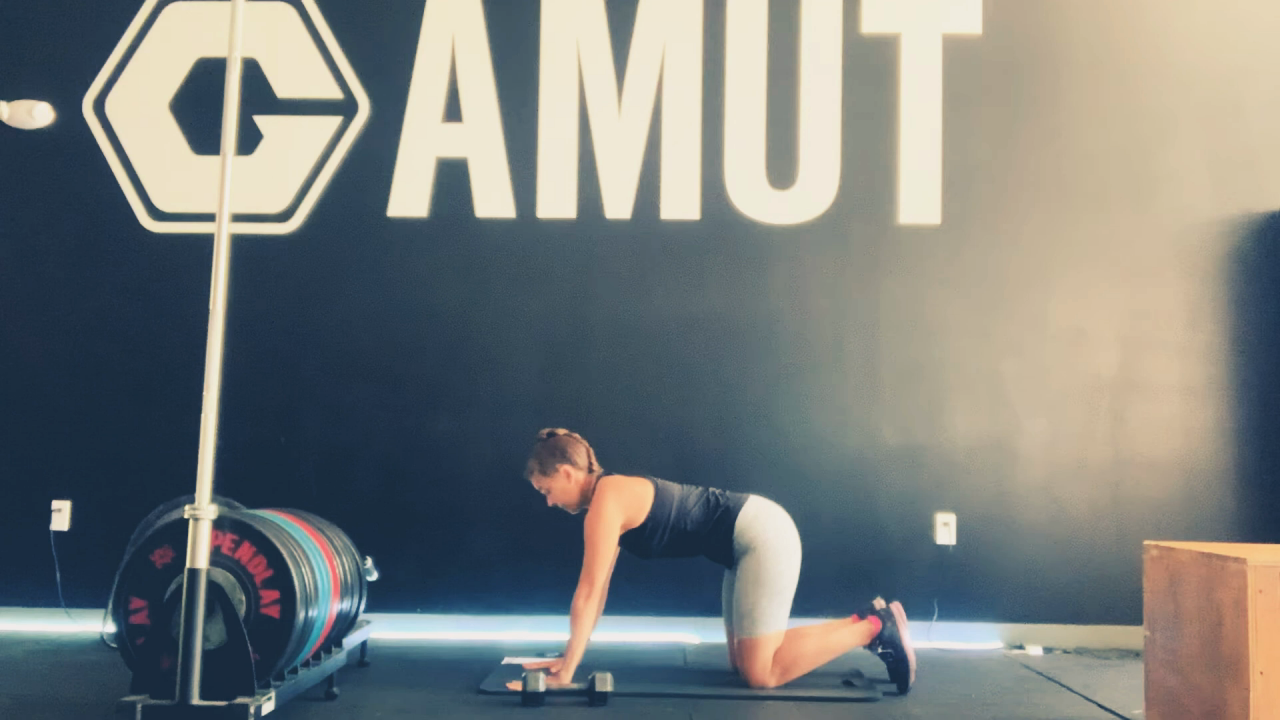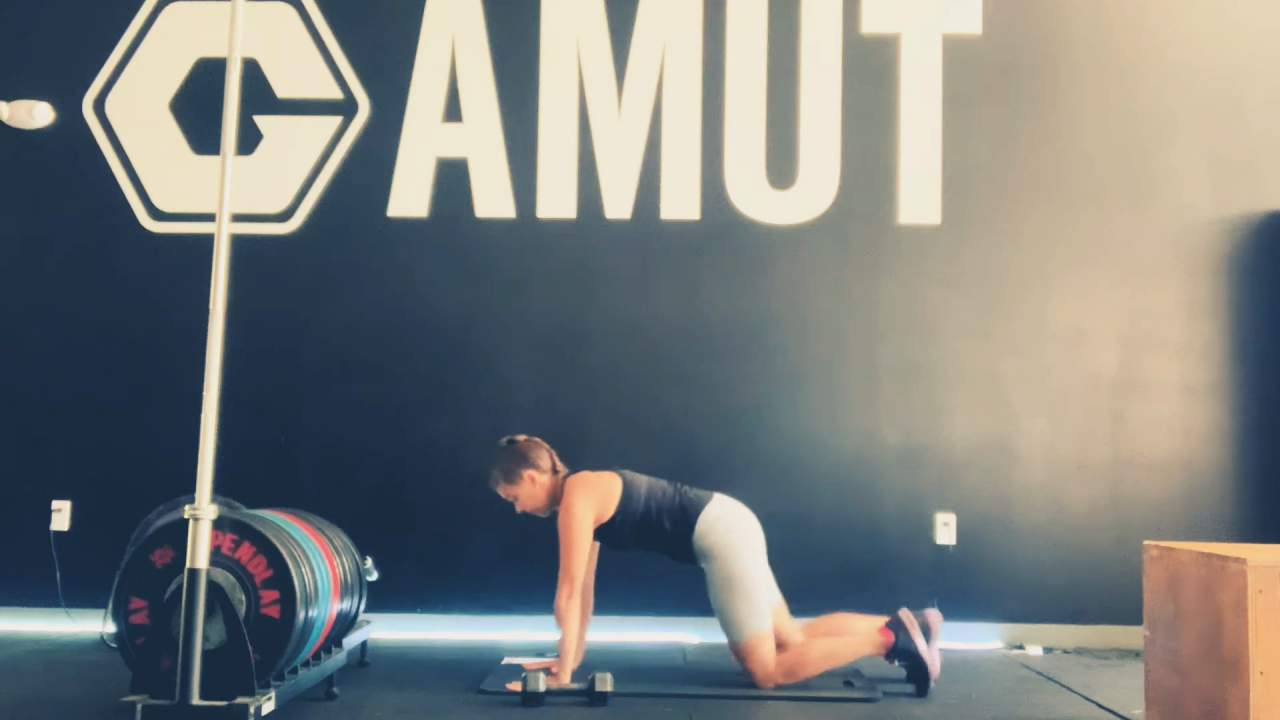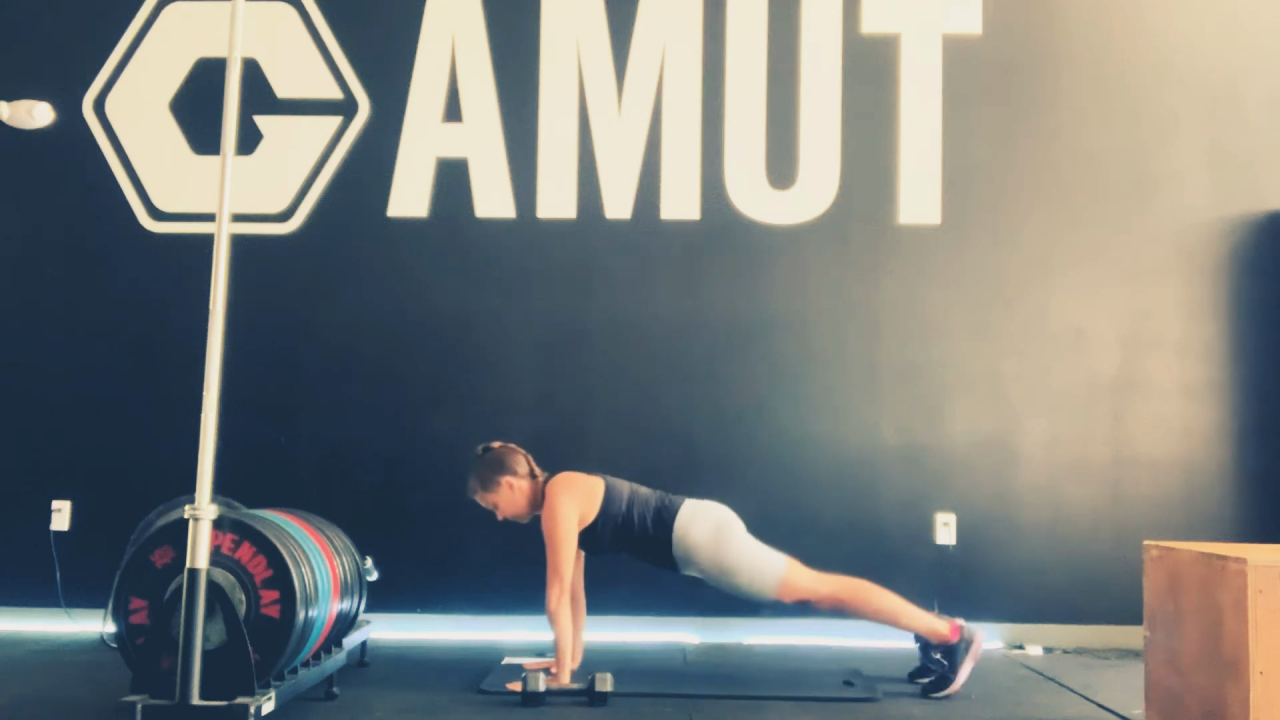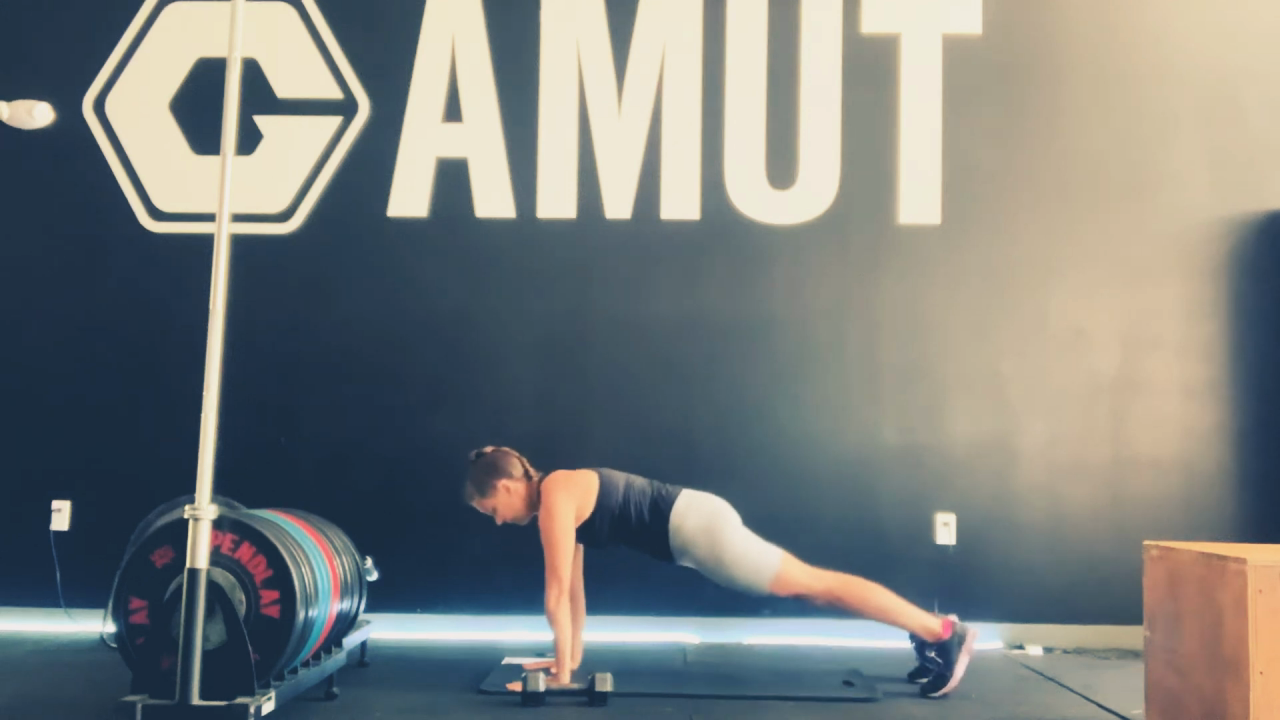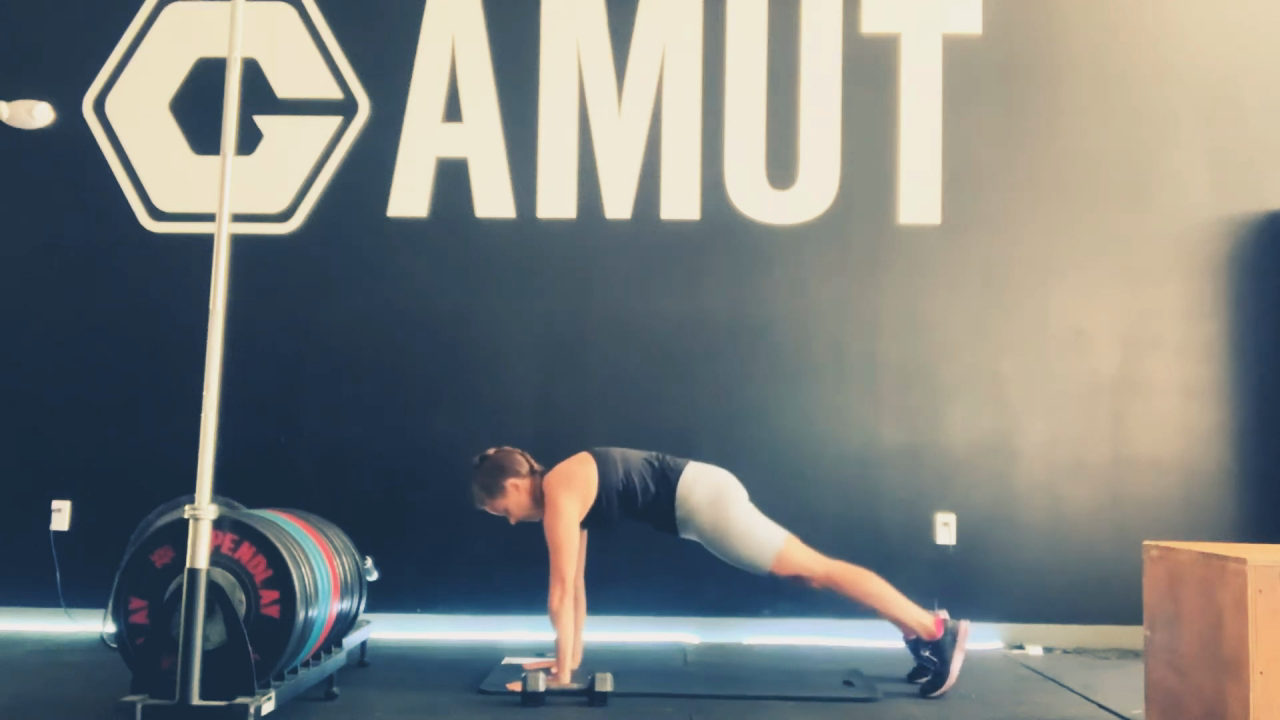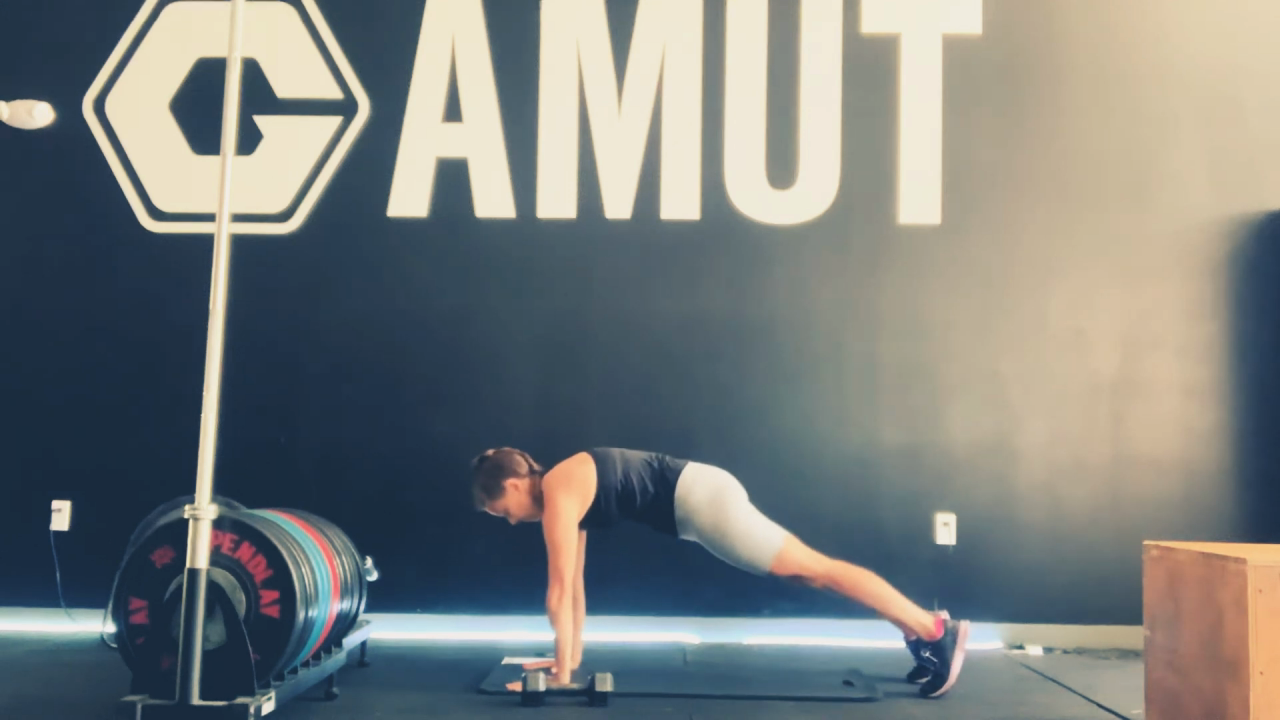
dt=0.5s
person 1, frame 1
left shoulder: (608, 499)
right shoulder: (608, 499)
left elbow: (588, 593)
right elbow: (597, 589)
left wrist: (566, 672)
right wrist: (567, 657)
left hip: (763, 535)
right hip: (749, 537)
left knee: (761, 675)
right knee: (742, 663)
left ankle: (875, 628)
right ankle: (862, 623)
person 1, frame 2
left shoulder: (575, 496)
right shoulder: (585, 495)
left elbow: (568, 593)
right elbow: (583, 586)
left wrist: (564, 671)
right wrist: (573, 654)
left hip: (720, 534)
right hip: (723, 529)
left knee: (767, 673)
right knee: (791, 638)
left ankle: (890, 638)
right ankle: (907, 625)
person 1, frame 3
left shoulder: (558, 498)
right shoulder: (564, 499)
left elbow: (558, 593)
right elbow: (573, 587)
left wrist: (561, 671)
right wrist: (573, 654)
left hip: (699, 536)
right hip: (694, 534)
left knee: (821, 589)
right knee: (816, 590)
left ankle: (952, 637)
right ankle: (937, 634)
person 1, frame 4
left shoulder: (554, 496)
right shoulder: (561, 497)
left elbow: (557, 591)
right elbow: (573, 585)
left wrist: (564, 671)
right wrist: (573, 654)
left hip: (695, 527)
right hip: (689, 527)
left knee: (816, 585)
right knee: (810, 587)
left ankle: (942, 633)
right ankle: (928, 634)
person 1, frame 5
left shoulder: (559, 492)
right shoulder: (567, 492)
left elbow: (562, 587)
right elbow: (575, 581)
left wrist: (562, 670)
right wrist: (574, 654)
left hip: (701, 499)
right hip: (695, 498)
left knee: (815, 569)
right knee: (807, 573)
left ankle: (936, 631)
right ankle: (920, 633)
person 1, frame 6
left shoulder: (557, 492)
right shoulder: (566, 492)
left elbow: (560, 588)
right elbow: (574, 581)
left wrist: (562, 670)
right wrist: (573, 653)
left hip: (699, 500)
right hip: (694, 498)
left knee: (815, 568)
right knee: (807, 573)
left ankle: (935, 631)
right ankle: (920, 634)
